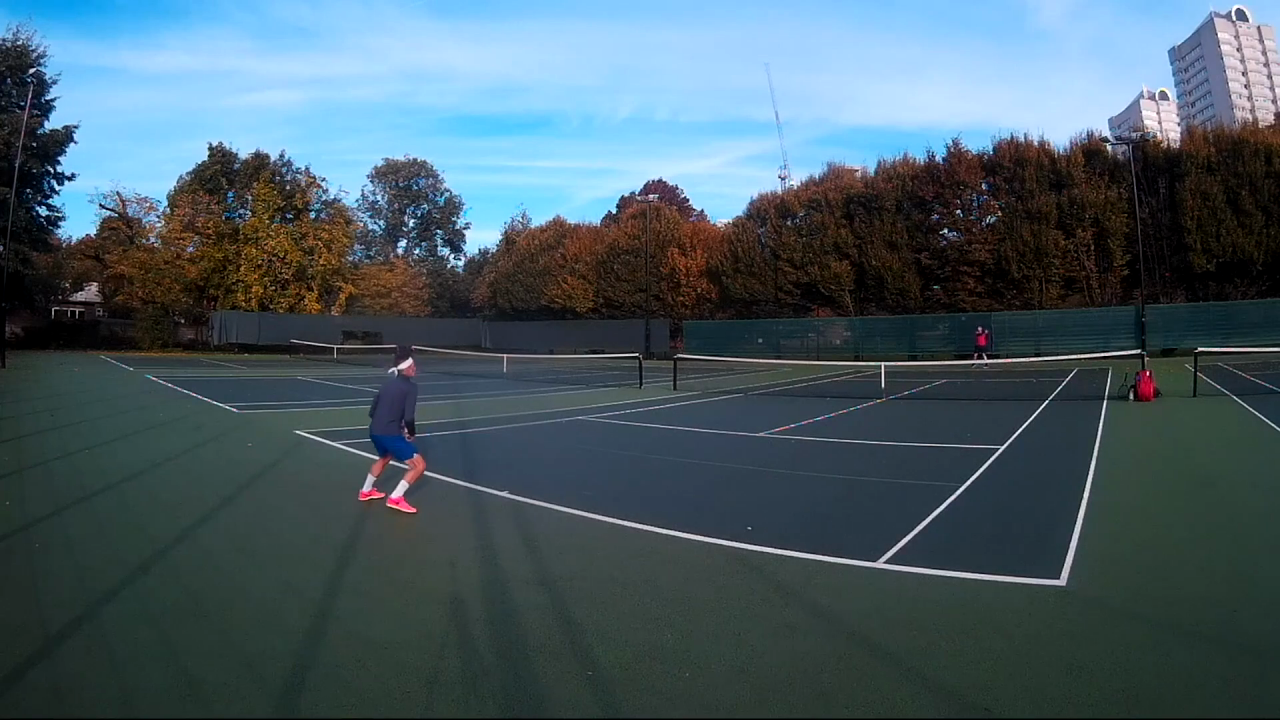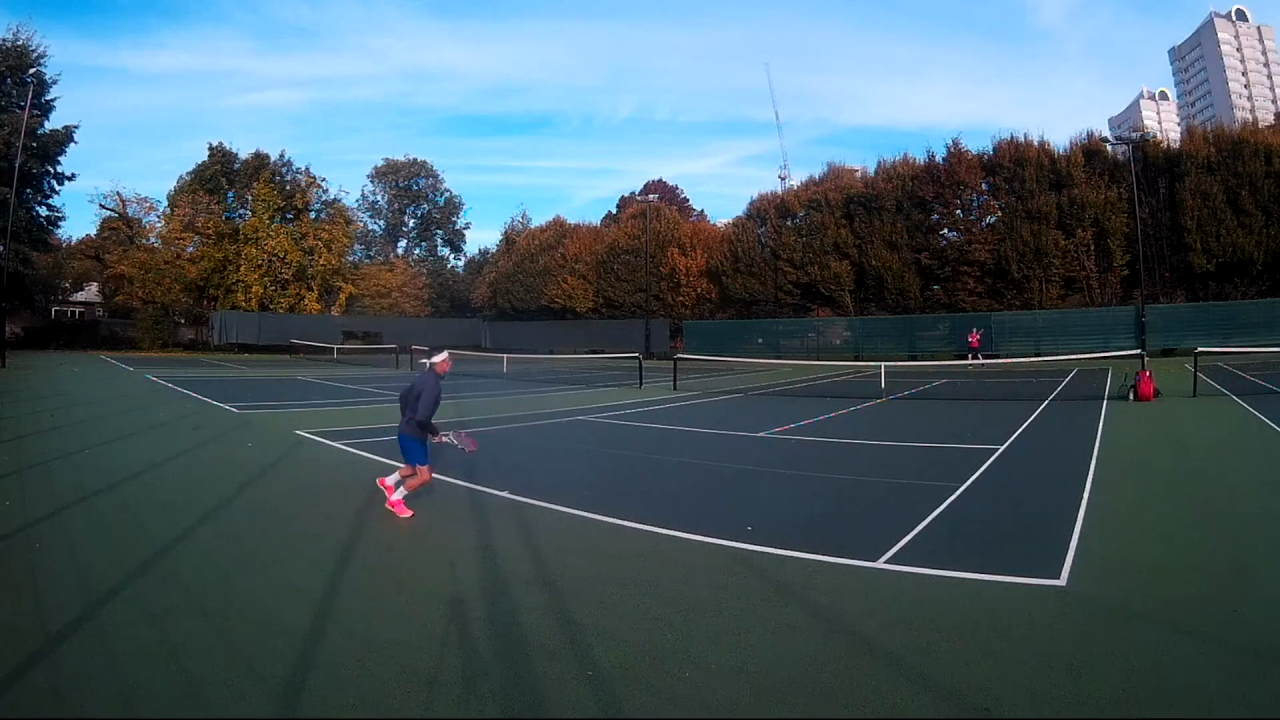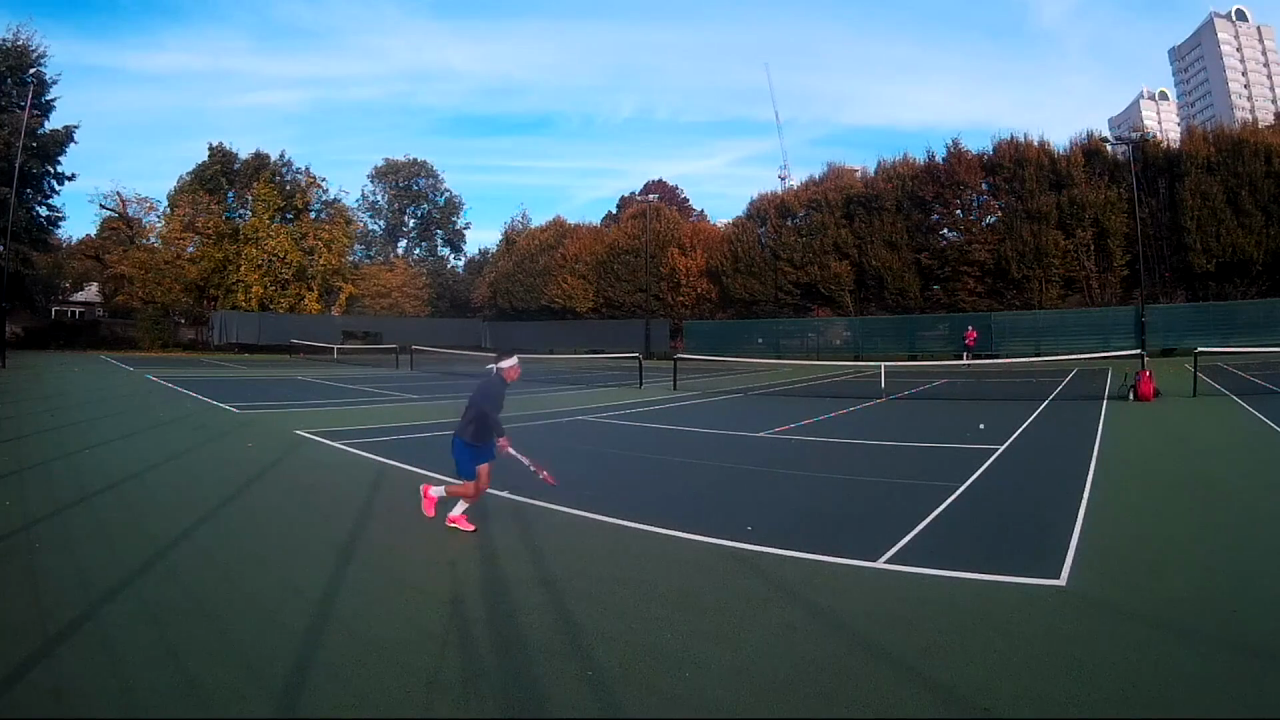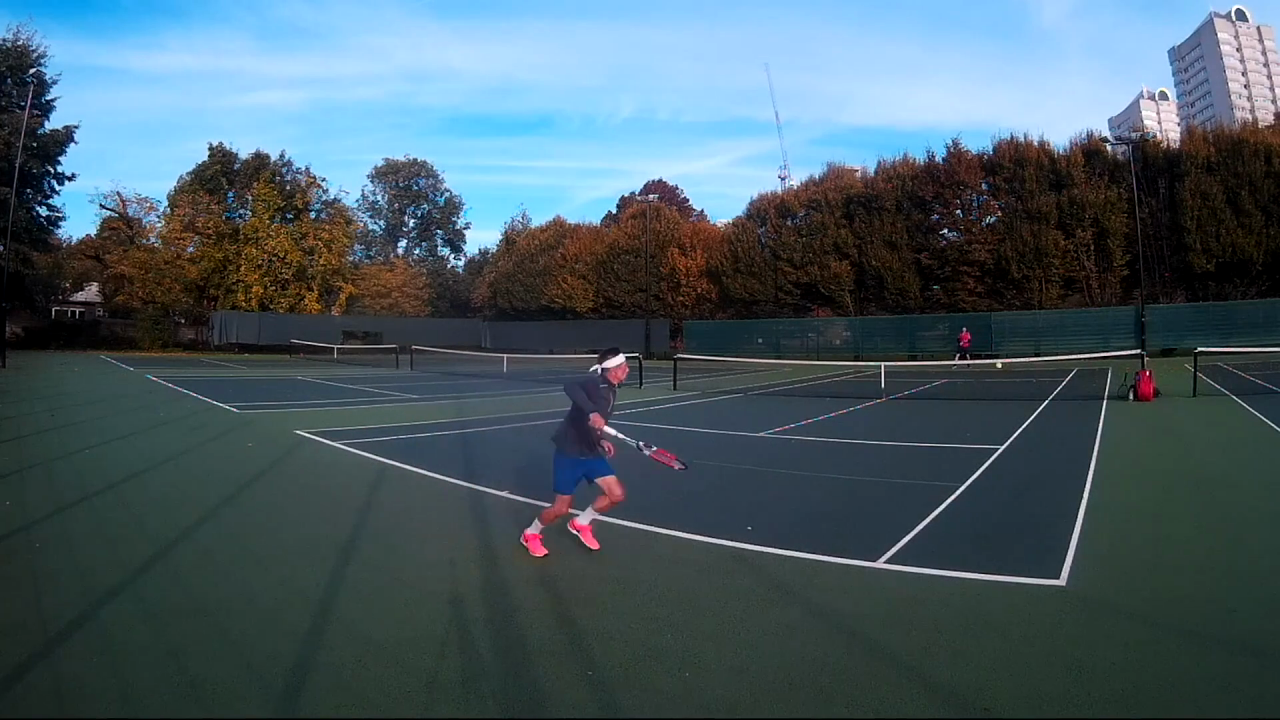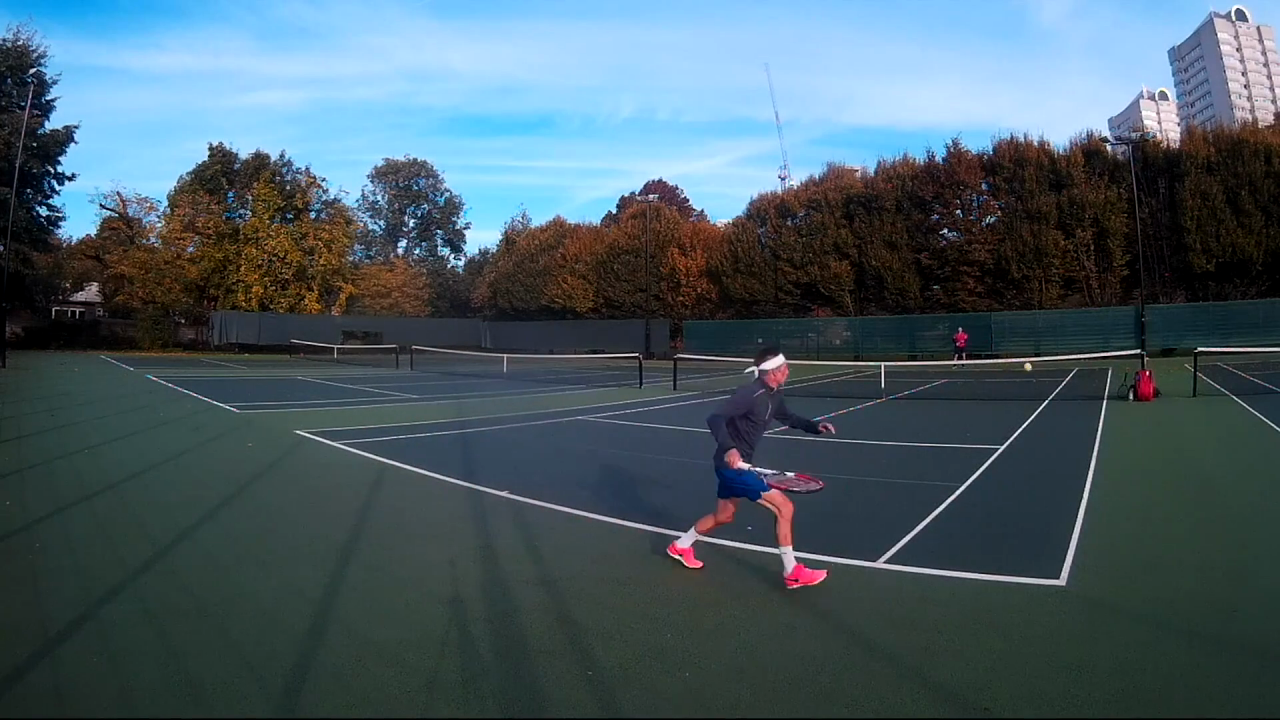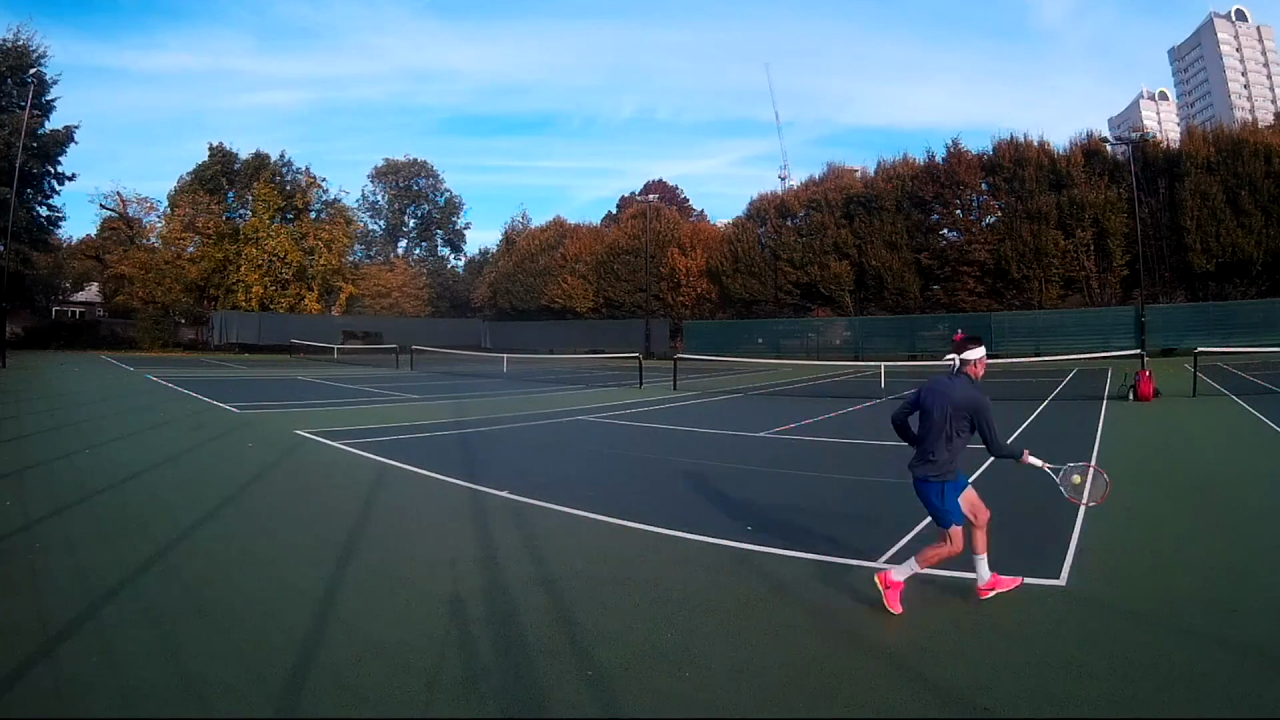
dt=0.3s
person 1, frame 1
left shoulder: (387, 385)
right shoulder: (410, 387)
left elbow: (372, 412)
right elbow: (409, 416)
right wrist: (411, 432)
left hip: (375, 432)
right hip: (390, 434)
left knee: (385, 459)
right knee: (419, 465)
left ankle: (366, 491)
right ankle: (396, 498)
person 1, frame 2
left shoulder: (426, 377)
right shoulder: (430, 384)
left elbow: (404, 394)
right elbow: (422, 417)
right wrist: (434, 432)
left hip: (416, 432)
right hip: (411, 435)
left knee: (414, 468)
right knee: (425, 476)
left ankle: (387, 482)
right ankle: (396, 500)
person 1, frame 3
left shoulder: (496, 384)
right shoulder: (493, 385)
right elbow: (486, 408)
left wrist: (497, 435)
right wrist: (501, 435)
left hip: (481, 440)
right hip: (465, 441)
left knee: (482, 484)
right knee: (470, 490)
left ankle: (455, 516)
right ankle: (431, 492)
person 1, frame 4
left shoulder: (611, 391)
right shoulder: (594, 383)
right elbow: (571, 386)
left wrist: (602, 440)
right wrist: (591, 413)
left hip: (591, 453)
right hip: (569, 453)
left knee: (617, 495)
right knee: (561, 508)
left ankle: (581, 524)
right ankle: (531, 535)
person 1, frame 5
left shoulder: (772, 394)
right shoulder: (749, 394)
left elbow: (790, 418)
right elbow: (714, 419)
left wrist: (817, 427)
right wrist: (728, 448)
left hip: (740, 465)
right hip: (732, 466)
left knee: (724, 515)
right knee: (785, 509)
left ankle: (680, 547)
right ankle: (792, 572)
person 1, frame 6
left shoulder: (934, 385)
right shoulder: (975, 398)
left elbow: (897, 418)
right elbow: (995, 447)
left wrist: (916, 441)
right wrist: (1020, 454)
left hip: (945, 473)
right hip: (936, 478)
left knee: (982, 517)
right knee: (954, 545)
left ankle: (986, 581)
right ankle: (893, 579)
